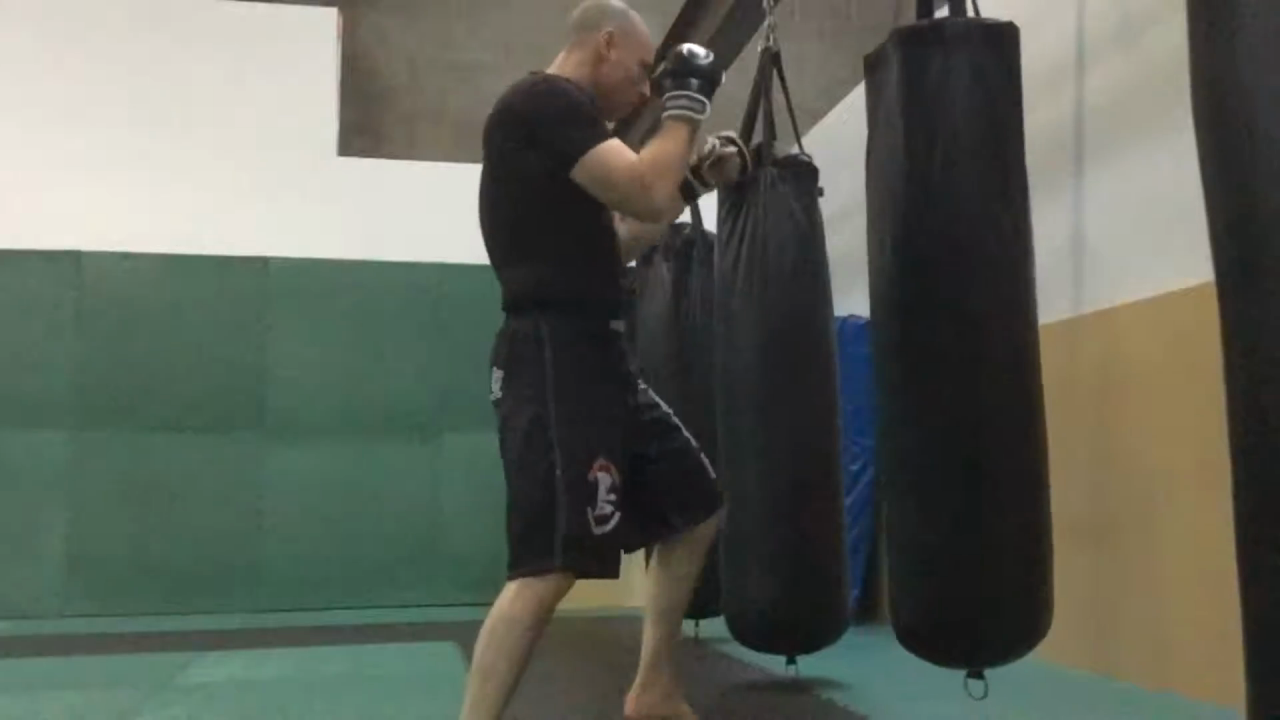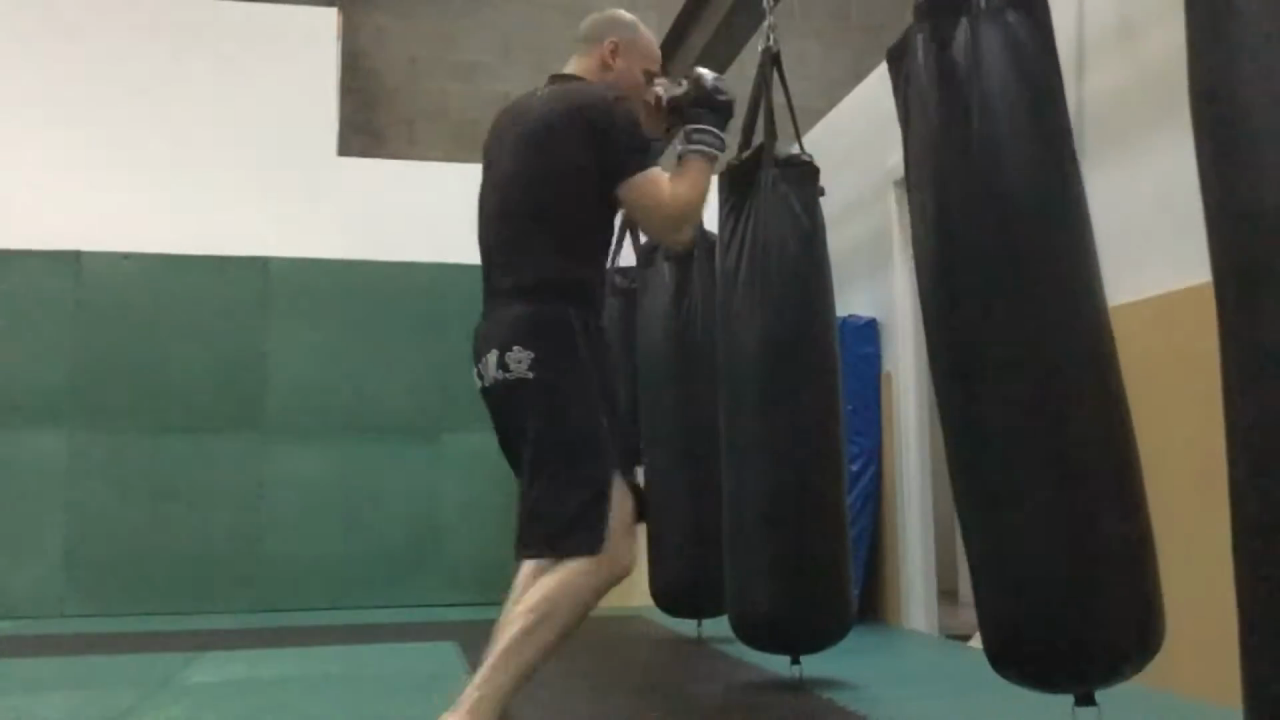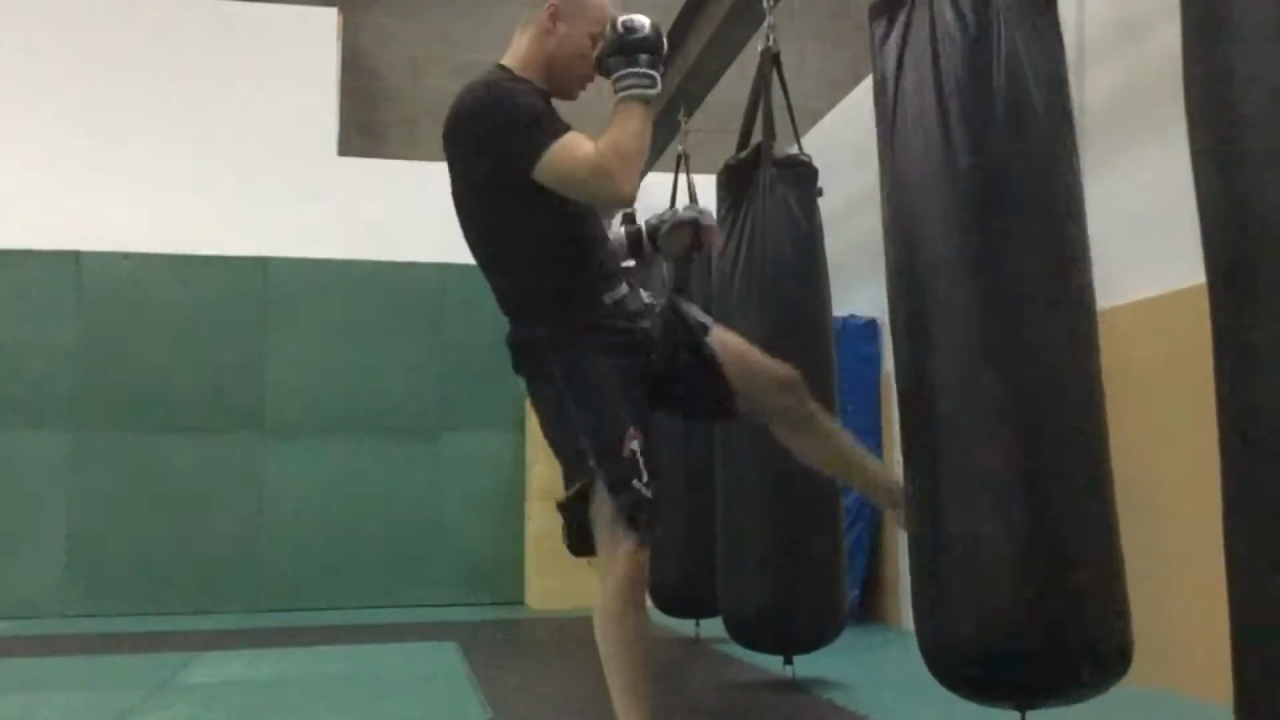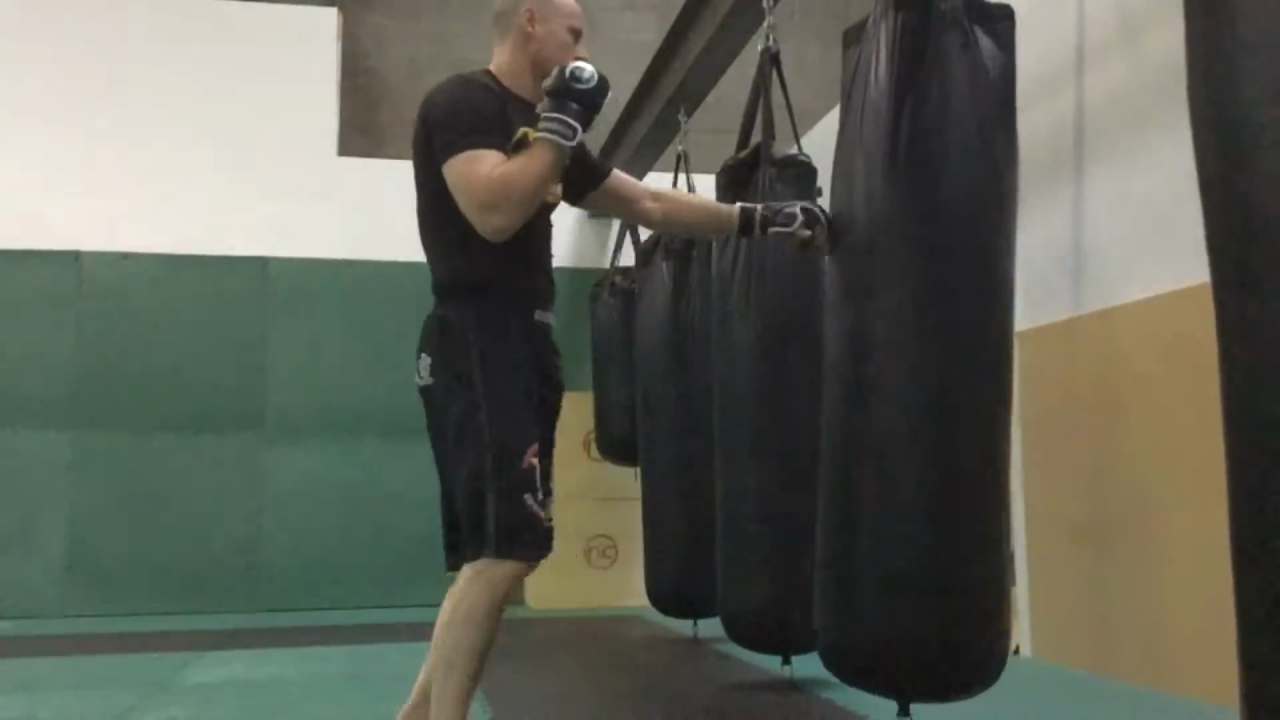
dt=0.7s
person 1, frame 1
left shoulder: (562, 119)
right shoulder: (543, 102)
left elbow: (614, 244)
right elbow: (647, 194)
left wrist: (697, 180)
right wrist: (686, 103)
left hip: (594, 355)
right hip: (554, 355)
left knee: (696, 511)
right knee: (550, 567)
person 1, frame 2
left shoulder: (516, 117)
right shoulder: (599, 112)
right elbow: (677, 225)
left wrist: (685, 122)
right wrist: (701, 131)
left hip: (507, 345)
right hip: (548, 345)
left knee: (560, 545)
right knee: (602, 555)
person 1, frame 3
left shoulder: (532, 108)
right shoulder: (490, 105)
right elbow: (614, 182)
left wrist: (650, 239)
right wrist: (637, 81)
left hip: (629, 314)
right hip: (573, 352)
left knee: (781, 390)
right knee: (627, 553)
left ankle: (904, 502)
person 1, frame 4
left shoulder: (540, 126)
right shoulder: (462, 102)
left elbow: (651, 206)
right elbow: (492, 212)
left wrist: (760, 219)
right wrist: (563, 123)
left hip: (523, 345)
right hip: (475, 347)
left knee: (504, 549)
right knee: (499, 551)
